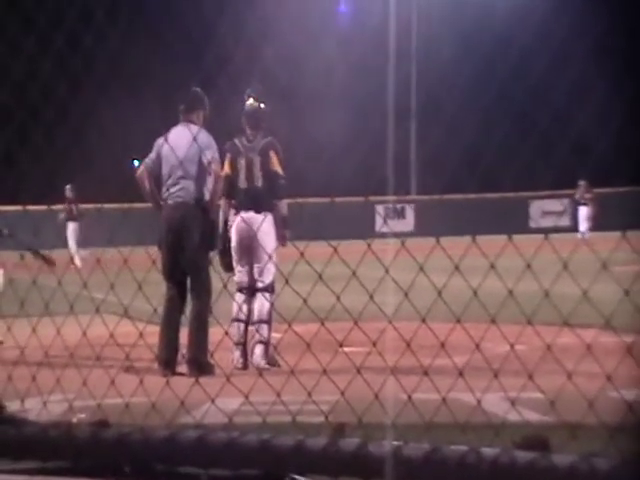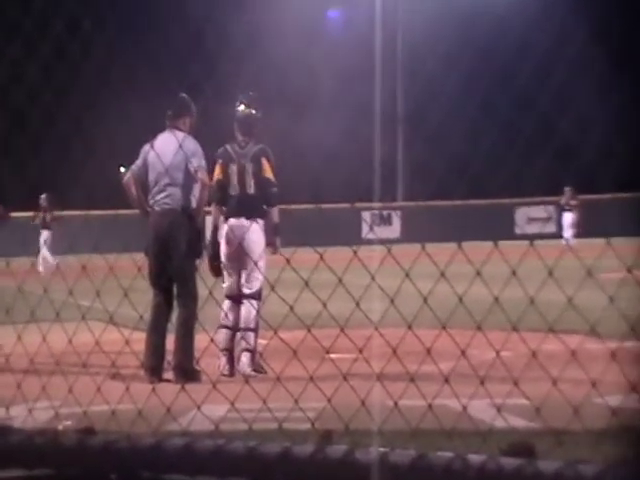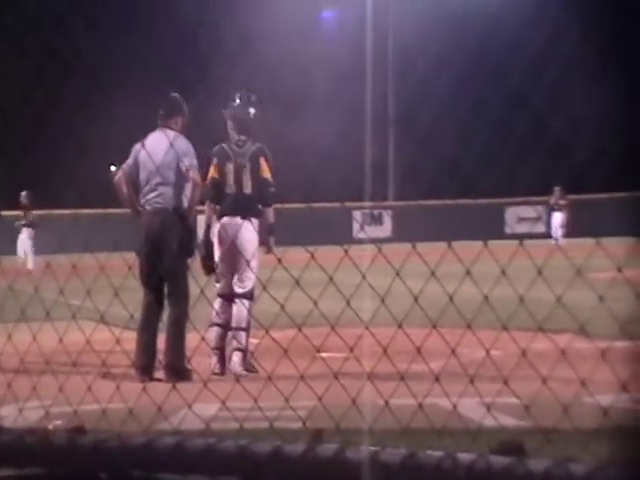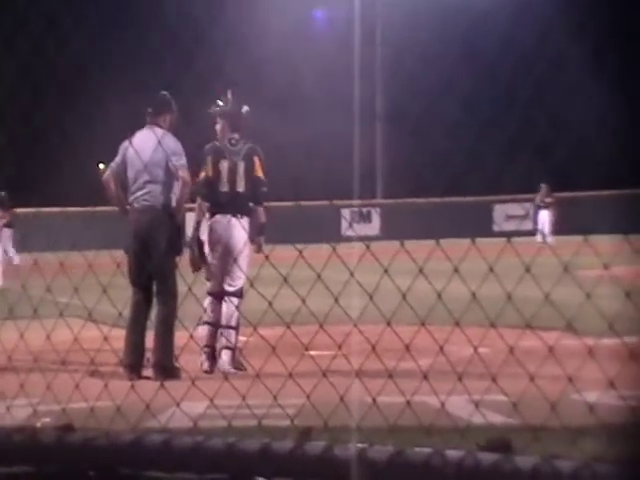
dt=0.2s
person 1, frame 1
left shoulder: (165, 139)
right shoulder: (201, 136)
left elbow: (142, 174)
right elbow: (216, 172)
left wrist: (159, 205)
right wrist: (212, 206)
left hip: (170, 215)
right hip: (193, 213)
left knee: (174, 289)
right knee: (199, 289)
left ankle: (166, 359)
right ankle: (197, 360)
person 1, frame 2
left shoulder: (151, 146)
right shoulder: (188, 143)
left elbow: (129, 180)
right elbow: (203, 180)
left wrist: (146, 211)
right wrist: (199, 214)
left hip: (157, 221)
right hip: (180, 221)
left knee: (160, 296)
right knee: (186, 296)
left ankle: (153, 366)
right ankle: (183, 367)
person 1, frame 3
left shoulder: (143, 145)
right shoulder: (179, 142)
left elbow: (120, 180)
right elbow: (195, 180)
left wrist: (138, 210)
right wrist: (190, 214)
left hip: (148, 221)
right hip: (171, 220)
left knee: (151, 295)
right knee: (177, 295)
left ankle: (144, 365)
right ankle: (174, 366)
person 1, frame 4
left shoulder: (130, 142)
right shoulder: (168, 140)
left elbow: (108, 178)
right elbow: (184, 178)
left wrist: (126, 209)
right wrist: (178, 212)
left hip: (136, 219)
right hip: (160, 218)
left knee: (139, 293)
right knee: (165, 293)
left ankle: (132, 363)
right ankle: (162, 364)
person 2, frame 1
left shoulder: (232, 148)
right shoulder: (269, 146)
left elbow: (225, 192)
right elbow: (278, 189)
left wrist: (225, 227)
right wrist: (284, 224)
left hip: (239, 220)
right hip: (263, 219)
left knee: (242, 286)
right knee: (264, 285)
left ankle: (239, 351)
right ankle: (260, 349)
person 2, frame 2
left shoulder: (224, 155)
right shoulder: (261, 153)
left elbow: (216, 199)
right elbow: (270, 196)
left wrist: (214, 234)
right wrist: (275, 232)
left hip: (229, 226)
right hip: (254, 226)
left knee: (230, 292)
right knee: (251, 292)
left ankle: (226, 357)
right ankle: (246, 356)
person 2, frame 3
left shoulder: (219, 153)
right shoulder: (259, 153)
left elbow: (211, 196)
right elbow: (267, 197)
left wrist: (207, 232)
right wrist: (270, 232)
left hip: (224, 224)
right hip: (249, 225)
left knee: (223, 291)
right knee: (243, 291)
left ankle: (217, 355)
right ankle: (237, 356)
person 2, frame 4
left shoulder: (212, 151)
right shoulder: (252, 152)
left elbow: (203, 194)
right elbow: (259, 196)
left wrist: (195, 229)
right wrist: (260, 231)
left hip: (216, 223)
right hip: (240, 224)
left knee: (214, 289)
right knee: (233, 290)
left ankle: (207, 353)
right ankle: (226, 354)
